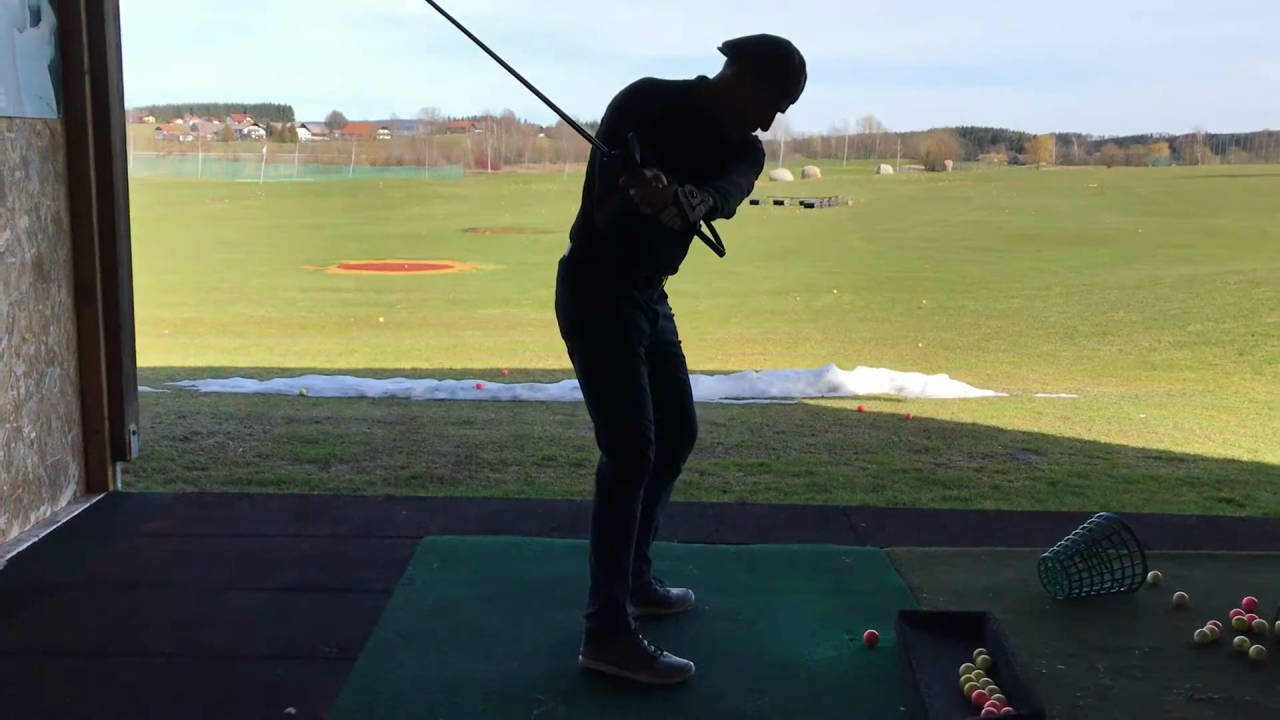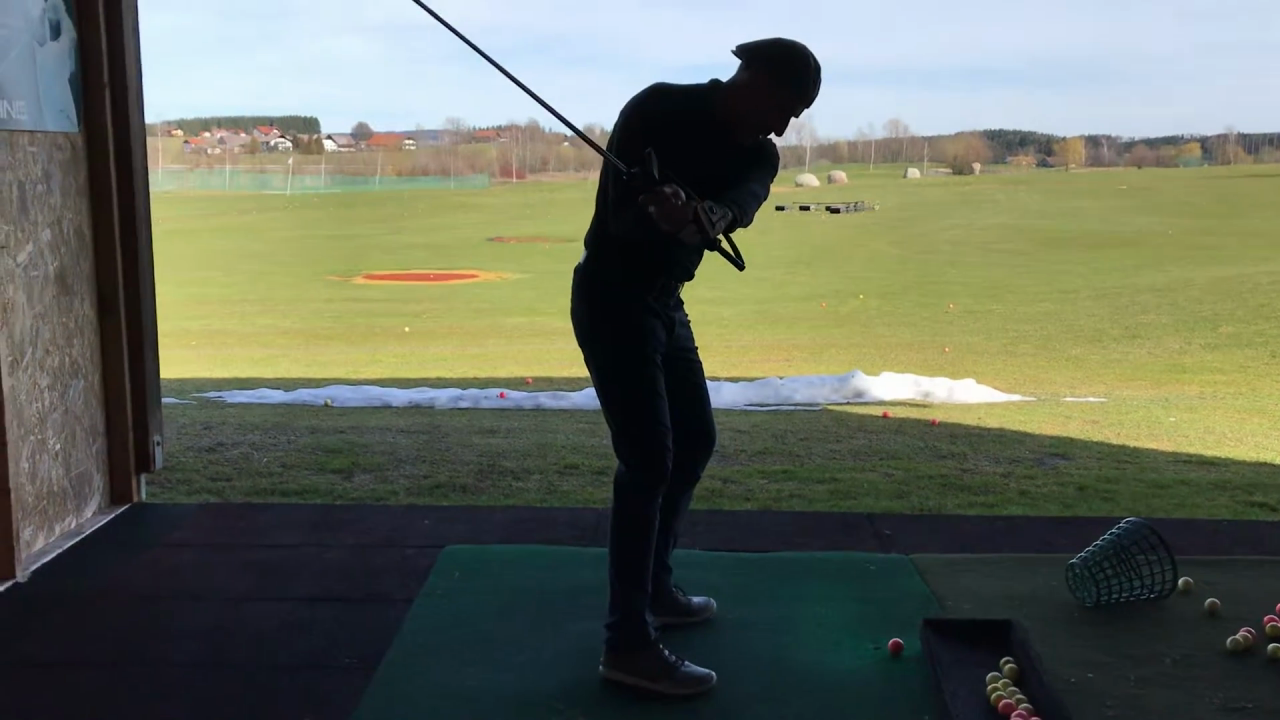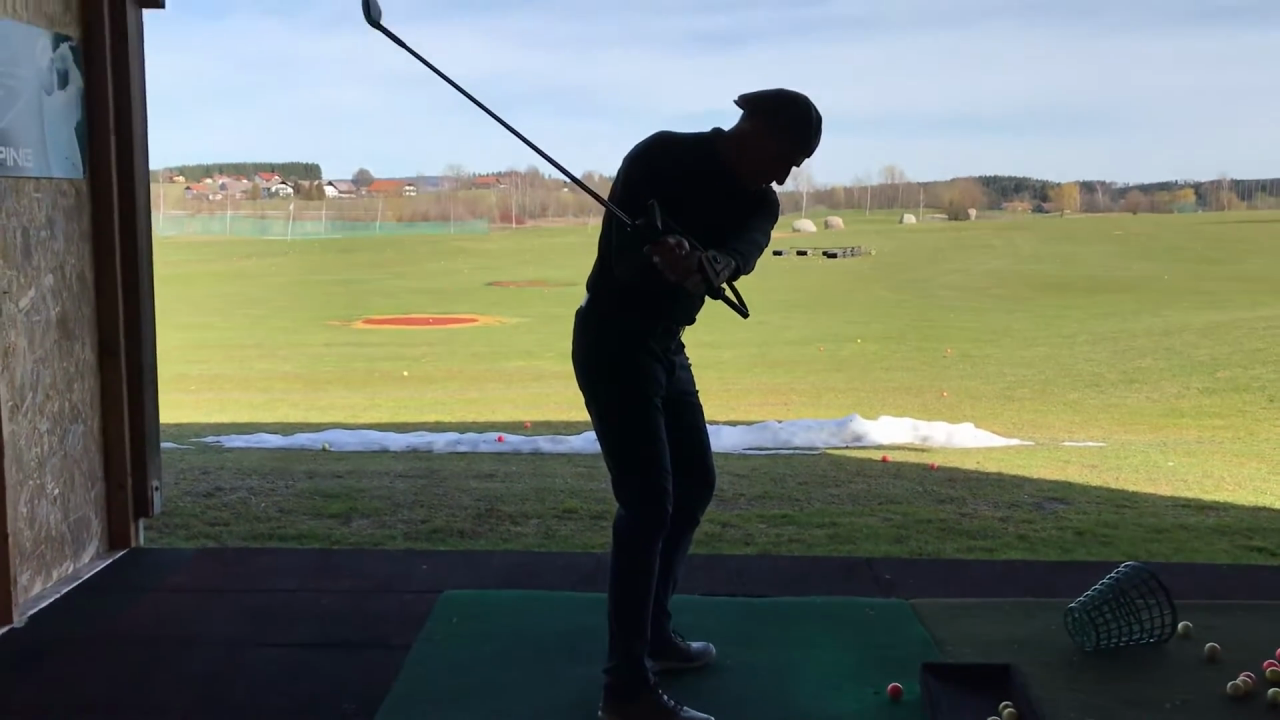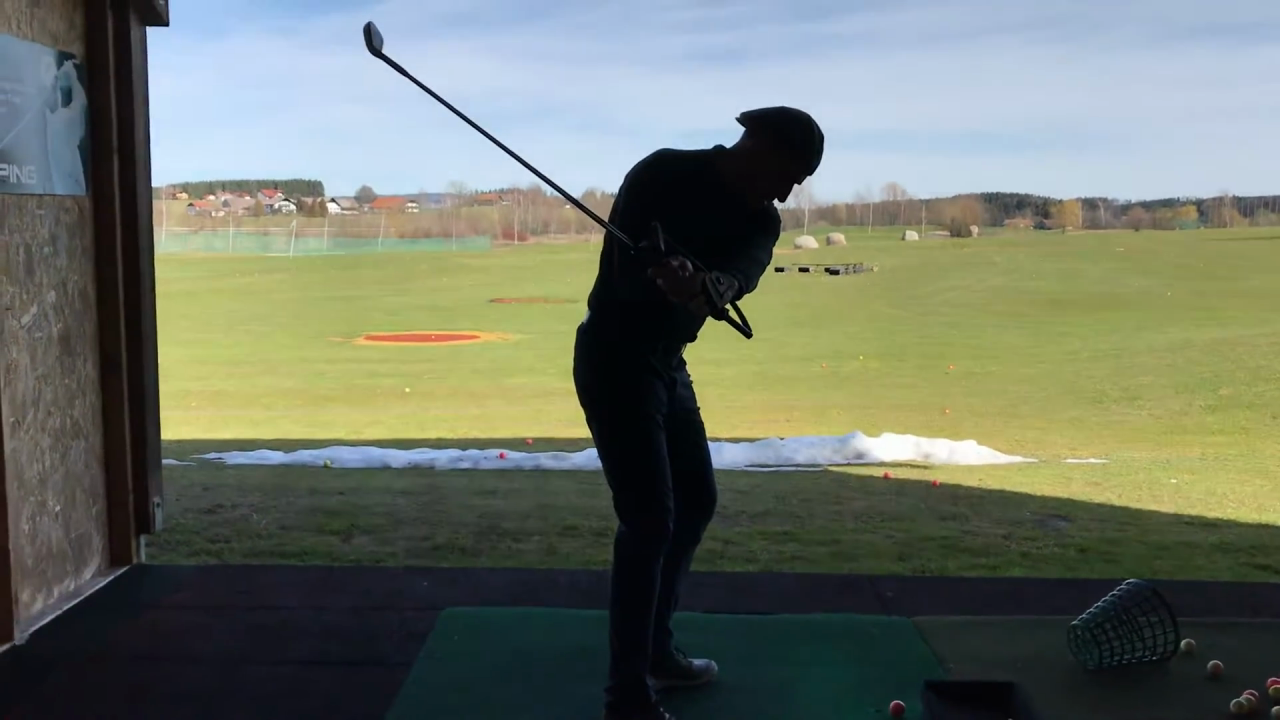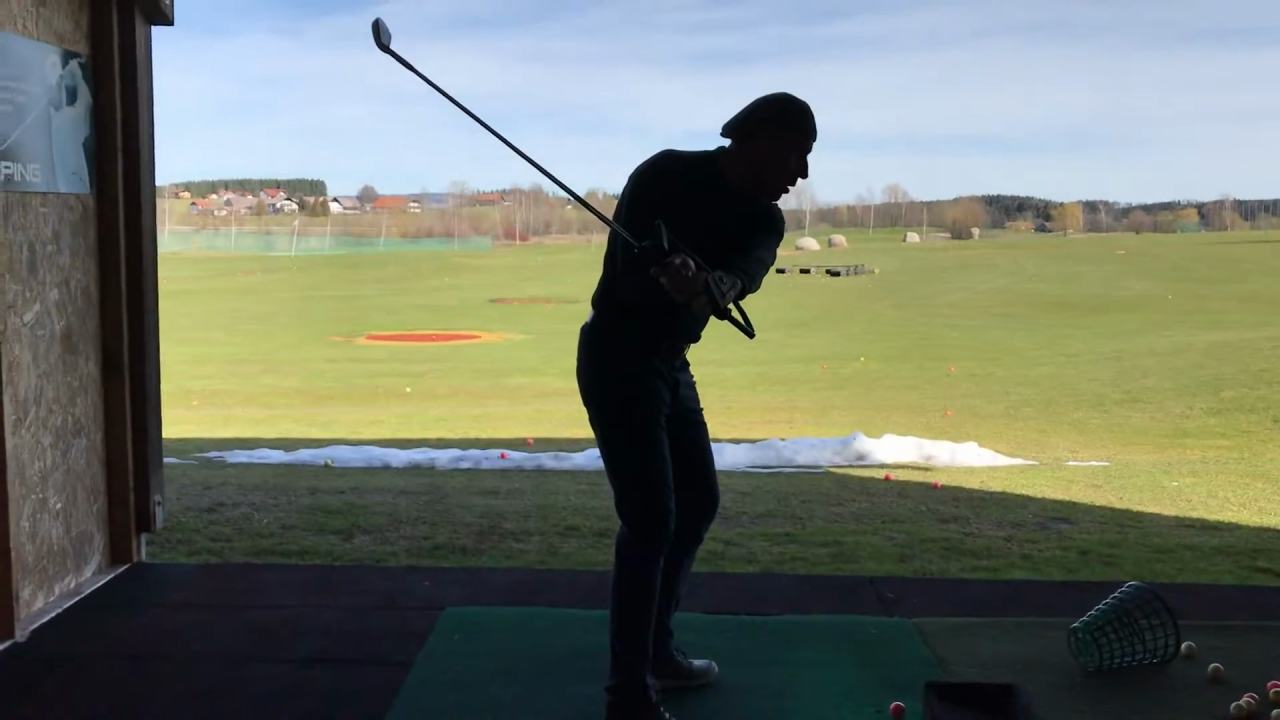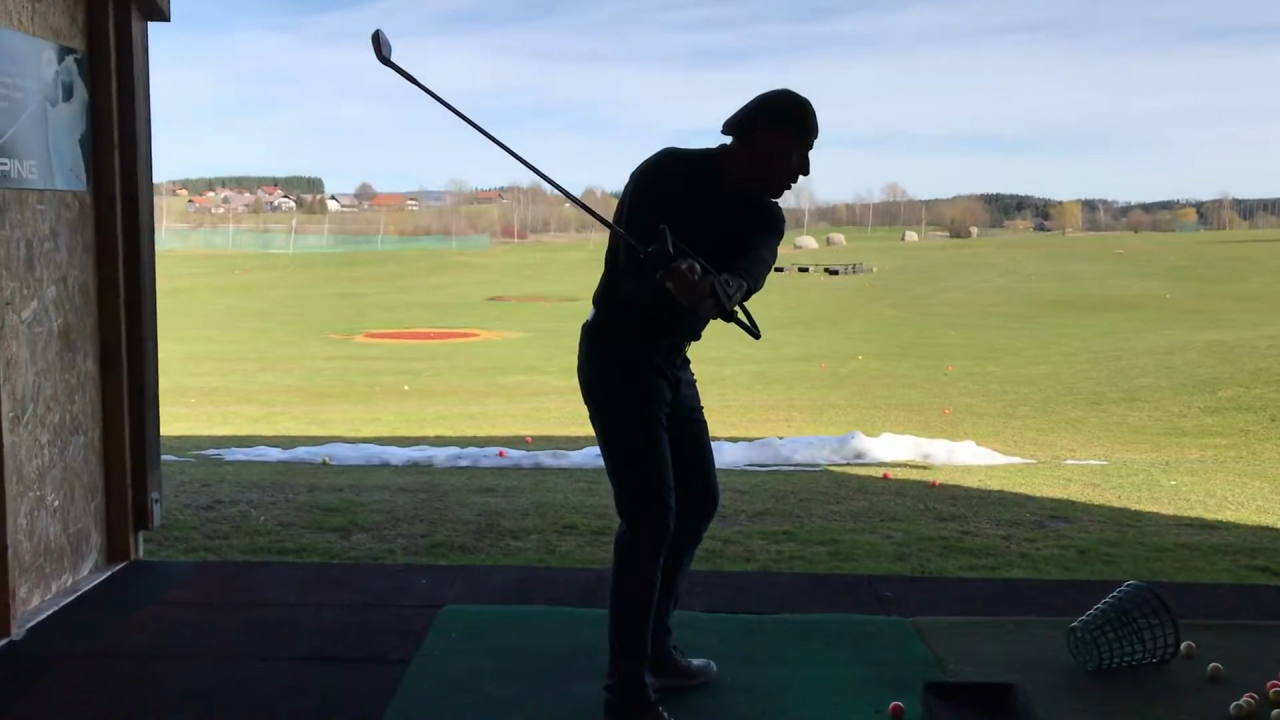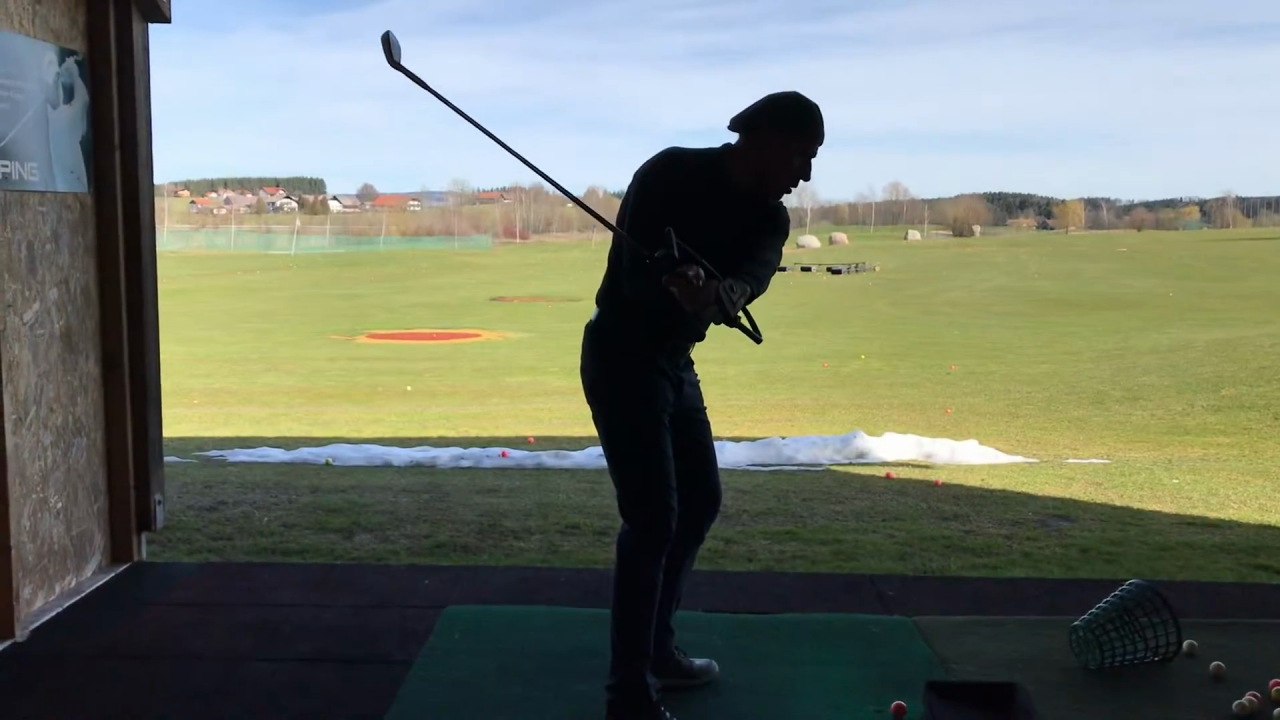
dt=0.7s
person 1, frame 1
left shoulder: (744, 151)
right shoulder: (645, 103)
left elbow: (724, 198)
right elbow: (605, 210)
left wrist: (679, 201)
right wrist: (646, 204)
left hip: (647, 292)
right hip: (597, 290)
left knee: (675, 434)
right knee: (630, 451)
left ankle: (632, 578)
right ankle: (606, 632)
person 1, frame 2
left shoulder: (757, 154)
right shoulder: (657, 109)
left elbow: (742, 205)
right elbow: (618, 216)
left wrist: (703, 217)
right wrist: (662, 215)
left hip: (664, 299)
right hip: (613, 297)
left knee: (694, 442)
right knee: (649, 459)
left ankle: (654, 588)
right ankle: (627, 643)
person 1, frame 3
left shoulder: (758, 201)
right shoulder: (660, 157)
left elbow: (744, 253)
right elbow: (622, 258)
left wrist: (709, 265)
right wrist: (663, 262)
left hip: (665, 344)
right hip: (614, 342)
left knee: (693, 486)
right knee: (648, 503)
left ankle: (653, 632)
person 1, frame 4
left shoulder: (760, 218)
right shoulder: (661, 175)
left elbow: (747, 270)
right elbow: (624, 276)
left wrist: (713, 284)
right wrist: (667, 285)
left hip: (665, 361)
right hip: (614, 359)
left knee: (695, 502)
right knee: (649, 520)
left ankle: (654, 649)
person 1, frame 5
left shoulder: (764, 217)
right shoulder: (665, 176)
left elbow: (750, 270)
right elbow: (627, 276)
left wrist: (716, 285)
right wrist: (672, 287)
left hip: (670, 361)
right hip: (618, 359)
left knee: (697, 503)
right knee: (651, 520)
left ankle: (655, 651)
person 1, frame 6
left shoulder: (764, 215)
right shoulder: (666, 174)
left elbow: (753, 270)
right elbow: (632, 277)
left wrist: (721, 289)
right wrist: (678, 286)
left hip: (670, 360)
right hip: (620, 357)
left knee: (698, 501)
right knee: (650, 518)
left ankle: (654, 649)
person 1, frame 7
left shoulder: (769, 215)
right shoulder: (669, 174)
left elbow: (757, 272)
right elbow: (634, 277)
left wrist: (725, 293)
right wrist: (678, 288)
left hip: (674, 360)
right hip: (622, 357)
left knee: (699, 502)
right knee: (652, 519)
left ankle: (656, 649)
